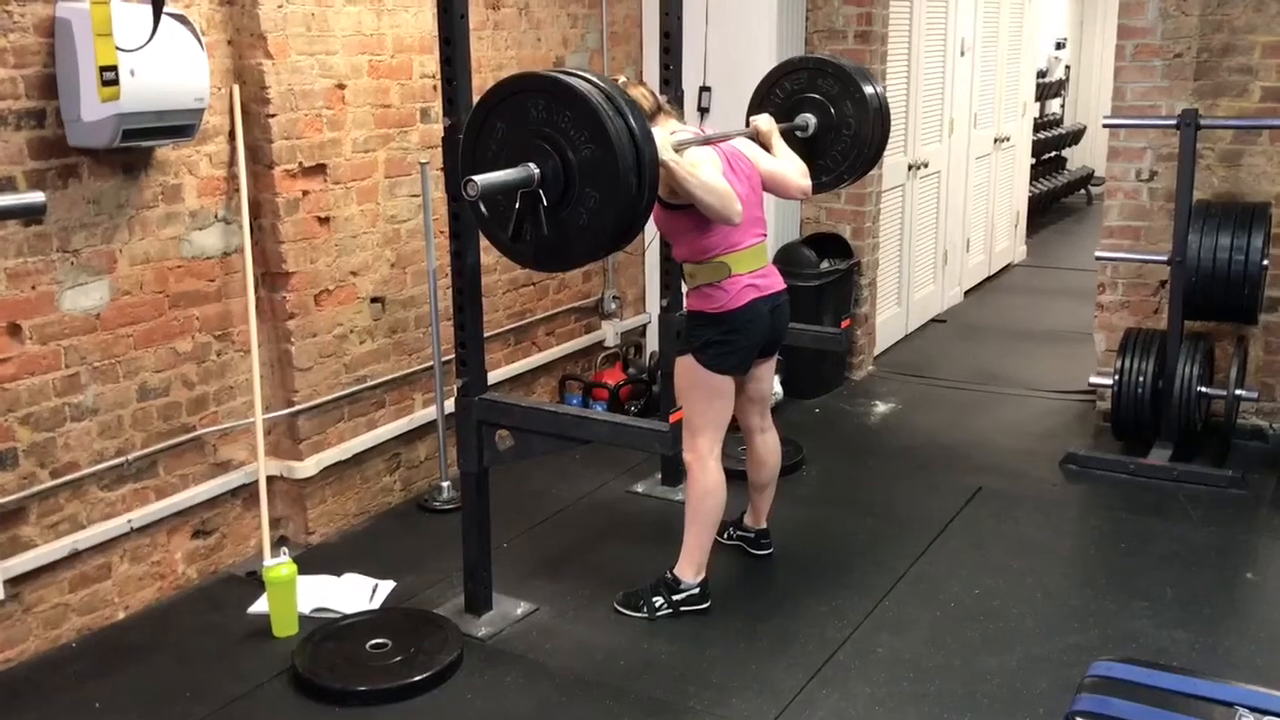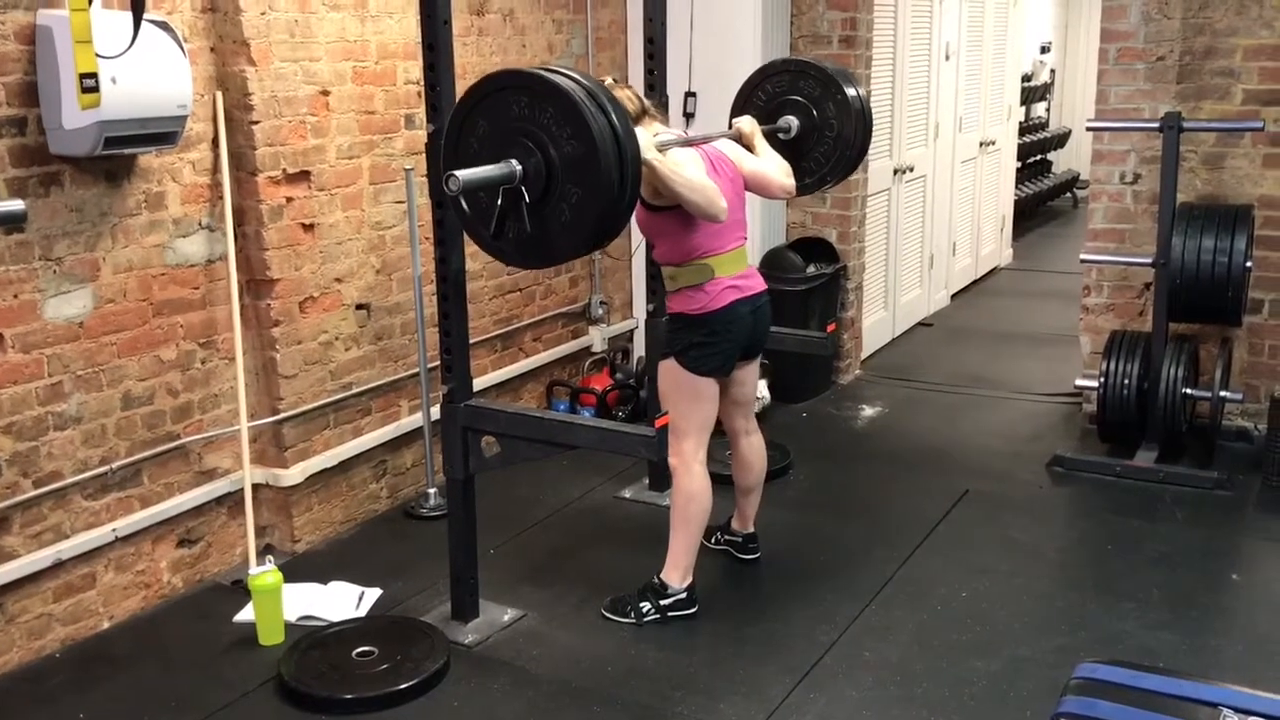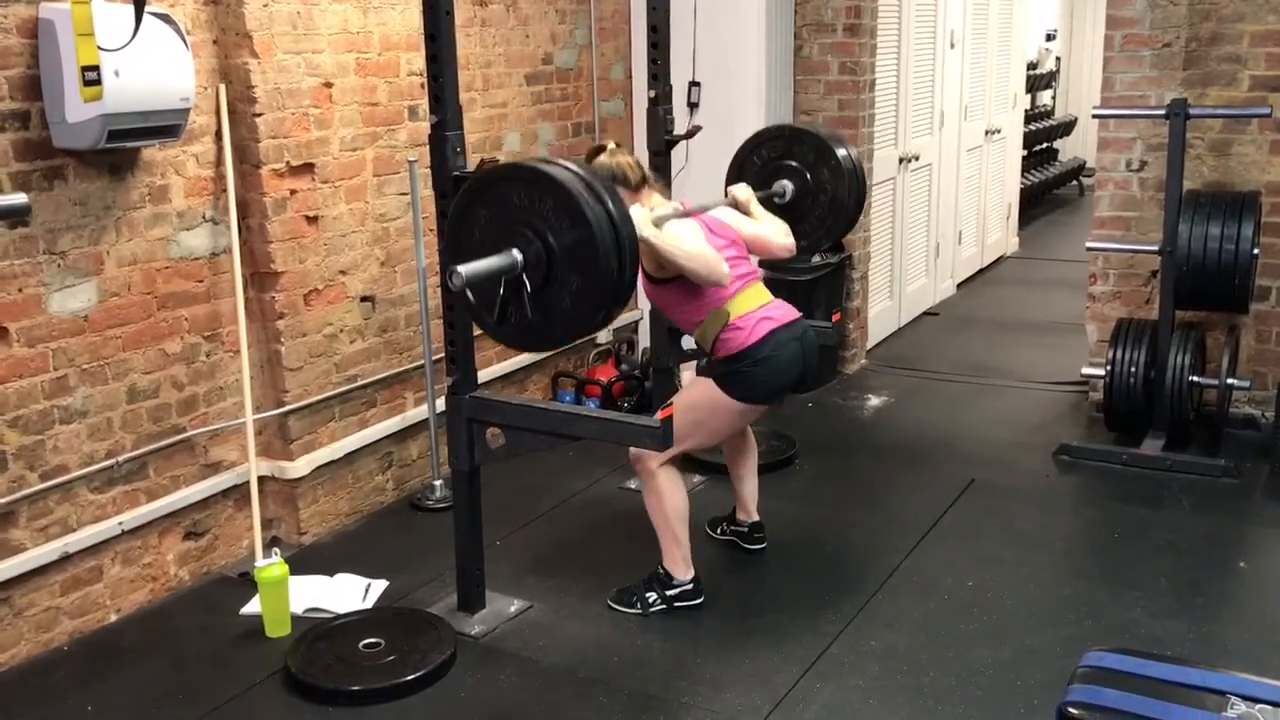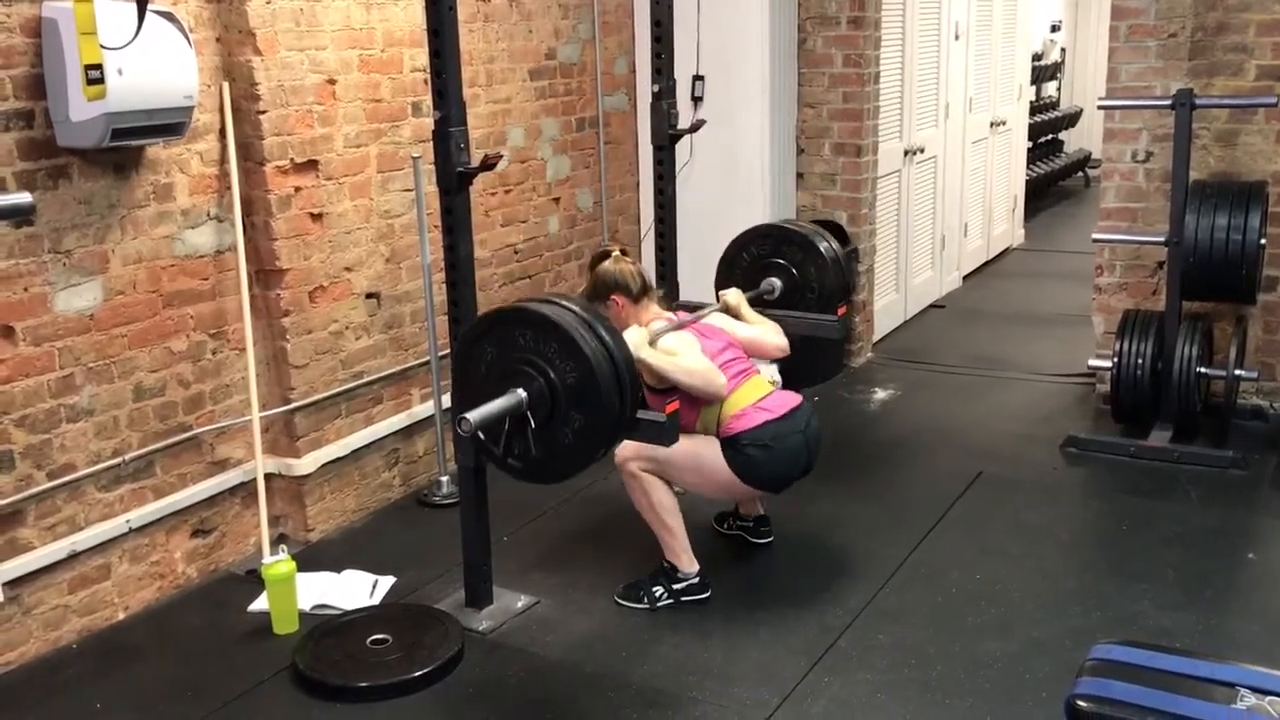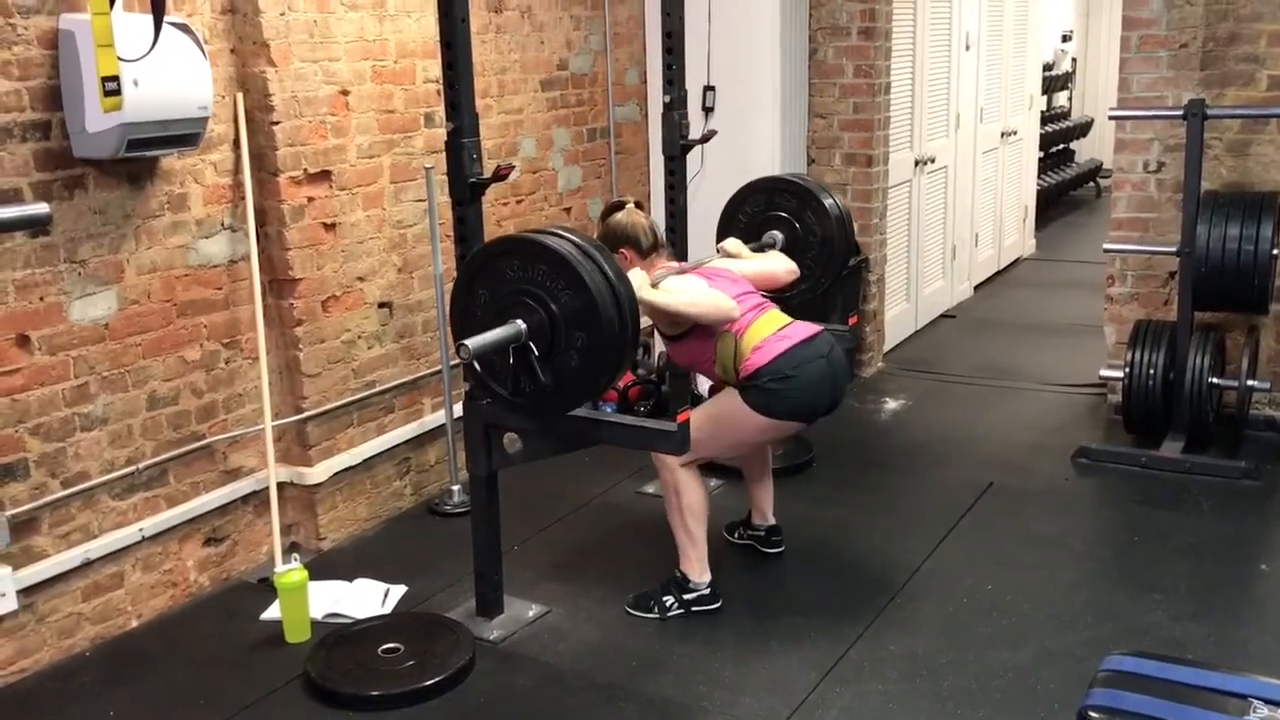
dt=1s
person 1, frame 1
left shoulder: (679, 159)
right shoulder: (734, 142)
left elbow: (728, 209)
right elbow: (800, 184)
left wrist: (666, 159)
right wrist: (772, 135)
left hip: (723, 313)
right hip: (770, 299)
left knee: (701, 449)
right knee: (757, 421)
left ankle: (687, 583)
right ankle: (755, 527)
person 1, frame 2
left shoulder: (662, 163)
right shoulder: (716, 145)
left elbow: (714, 205)
right elbow: (784, 183)
left wrist: (648, 158)
right wrist: (754, 135)
left hip: (704, 317)
right hip: (751, 302)
left knee: (686, 453)
right knee: (741, 425)
left ankle: (674, 588)
right ankle: (742, 531)
person 1, frame 3
left shoulder: (662, 232)
right shoulder: (711, 213)
left elbow: (717, 273)
right elbow: (785, 244)
left wrist: (647, 235)
right wrist: (750, 203)
left hip: (757, 357)
right hip: (794, 338)
left knee: (650, 452)
right knee: (728, 414)
left ankle: (678, 581)
right ankle: (747, 521)
person 1, frame 4
left shoulder: (657, 342)
right shoulder: (704, 319)
left elbow: (715, 385)
right elbow: (779, 345)
left wrist: (642, 354)
right wrist: (741, 308)
left hip: (769, 452)
right hip: (802, 429)
left knee: (633, 457)
left ankle: (684, 576)
right ankle: (752, 517)
person 1, frame 5
left shoulder: (661, 288)
right shoulder: (709, 266)
left elbow: (725, 309)
right elbow: (787, 269)
left wrist: (644, 295)
right wrist: (742, 252)
left hip: (791, 379)
right hip: (826, 359)
left knee: (673, 452)
right knee: (743, 418)
left ankle: (695, 585)
right ankle: (763, 526)
